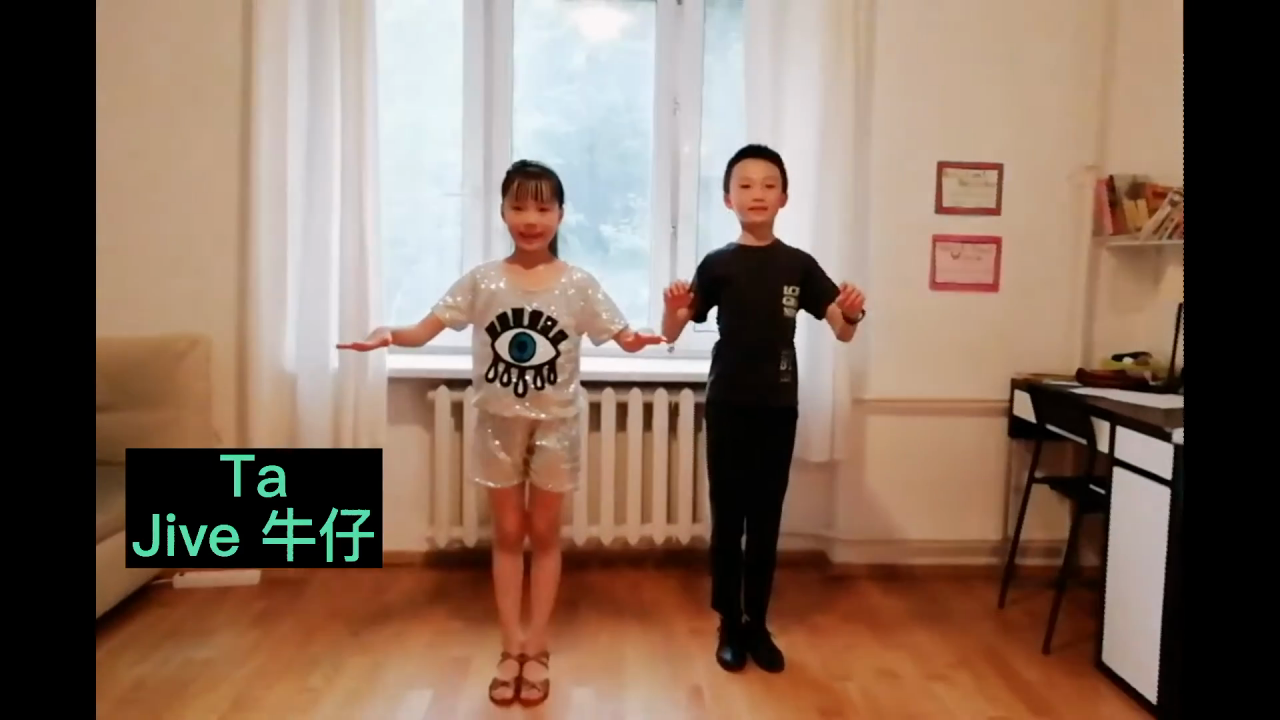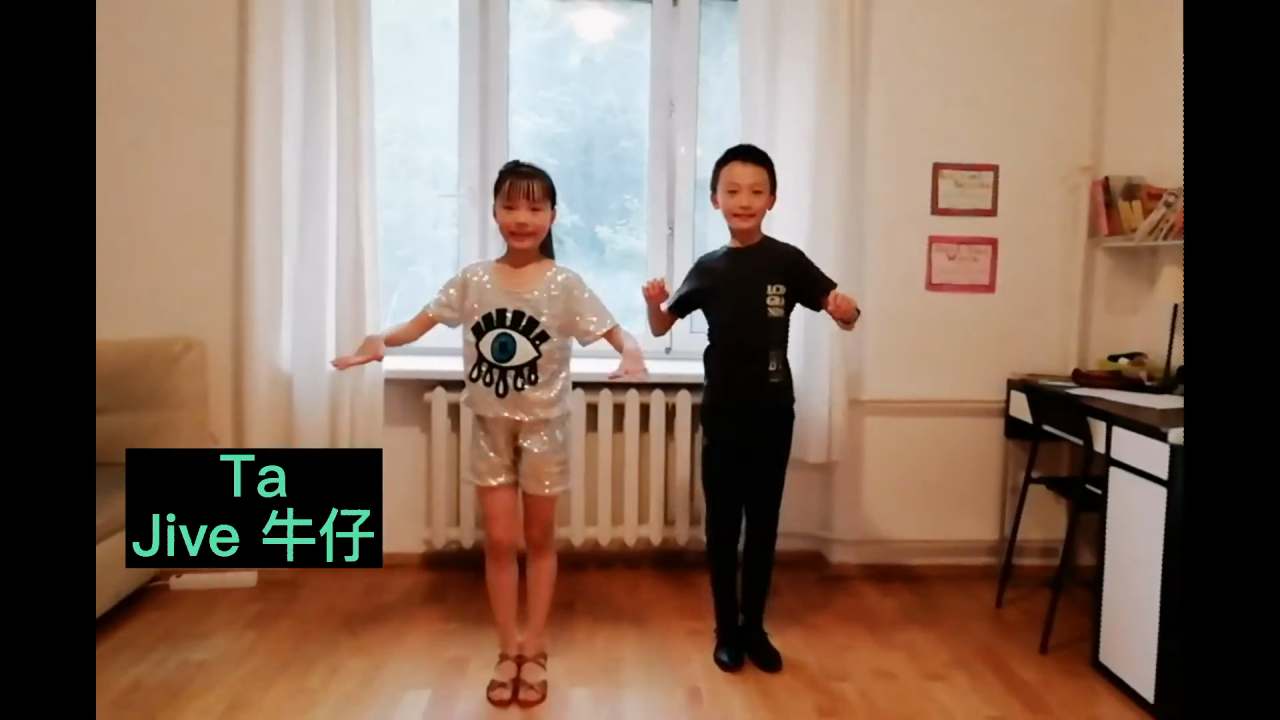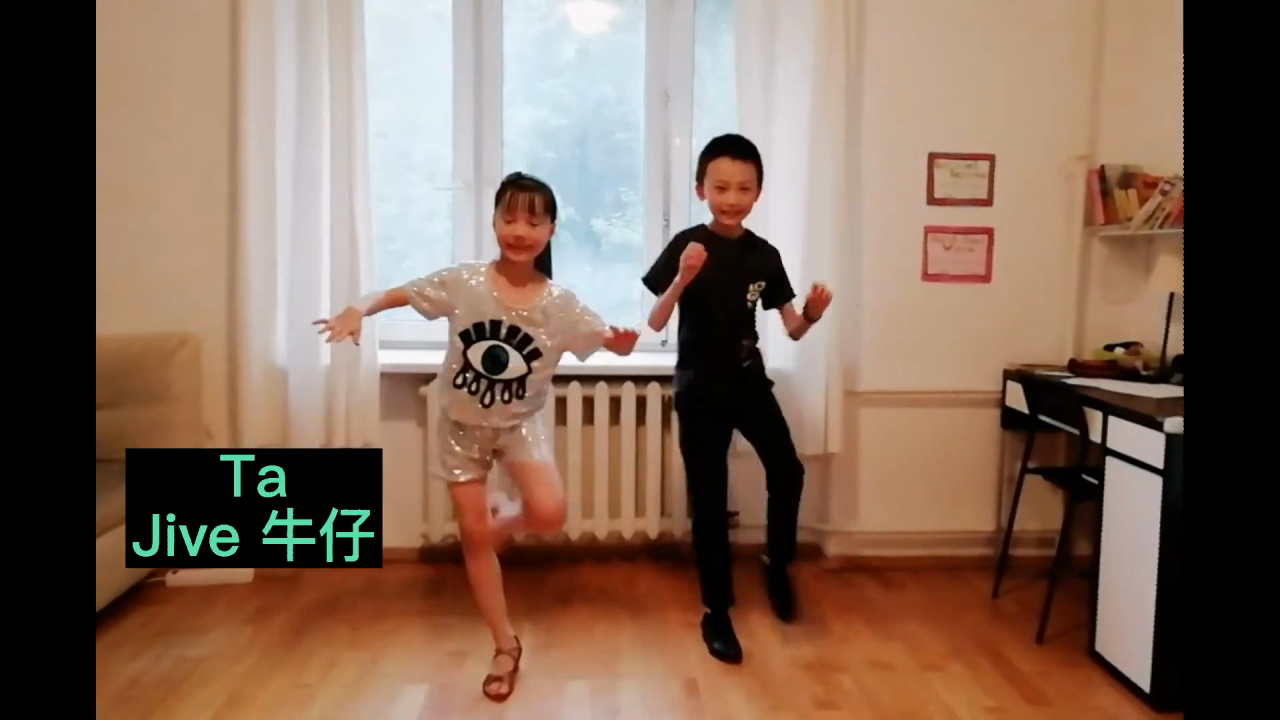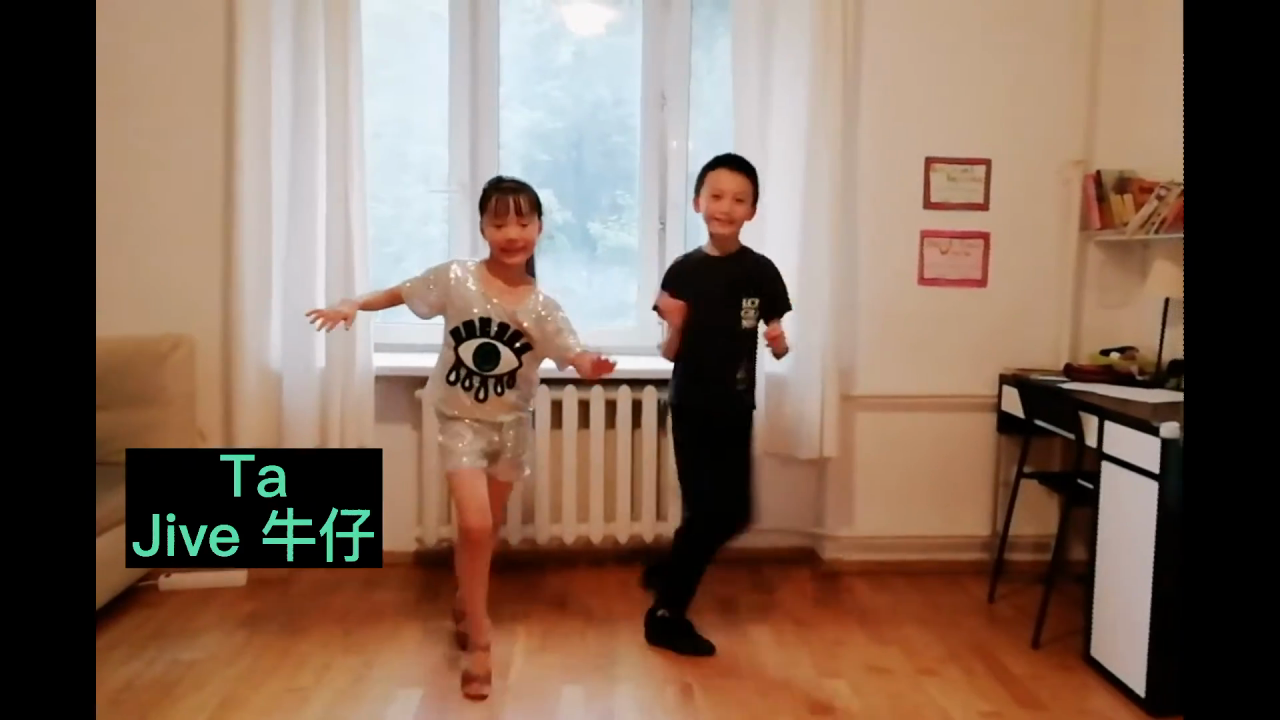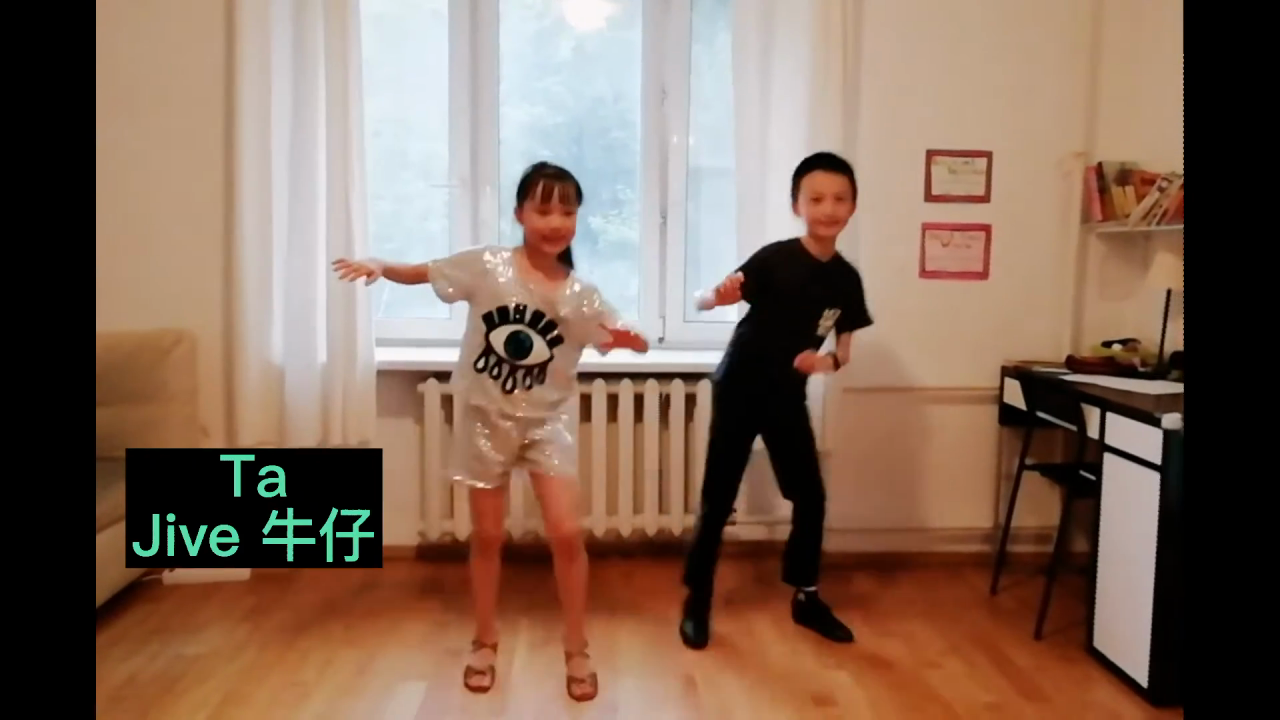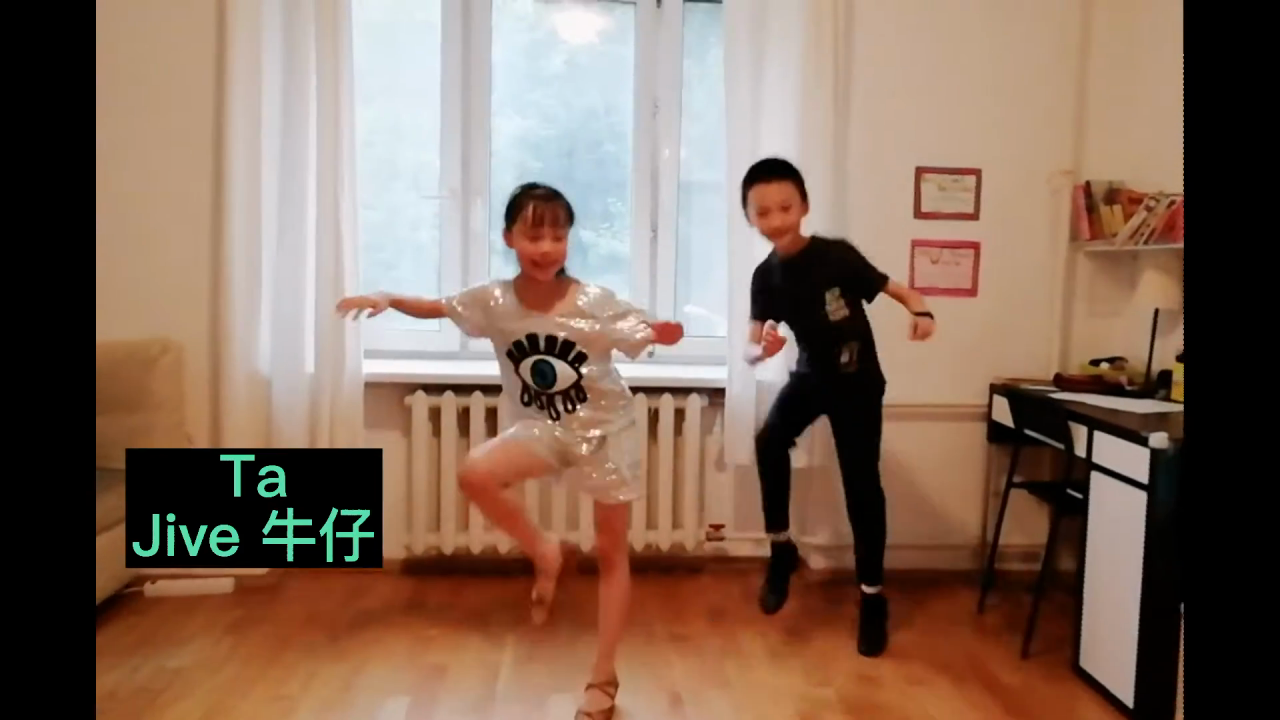
dt=0.5s
person 1, frame 1
left shoulder: (579, 284)
right shoulder: (481, 281)
left elbow: (623, 337)
right elbow: (424, 331)
left wrist: (640, 340)
right wrist: (388, 334)
left hip: (555, 423)
right hip: (499, 423)
left knee: (545, 534)
right knee: (508, 535)
left ankle: (537, 649)
right ankle: (511, 648)
person 1, frame 2
left shoulder: (565, 284)
right shoulder: (472, 280)
left elbow: (615, 334)
right elbow: (416, 325)
left wrist: (630, 353)
right wrist: (380, 340)
left hip: (544, 424)
right hip: (490, 425)
left knee: (539, 538)
right knee: (500, 540)
left ankle: (535, 650)
right ankle: (508, 650)
person 1, frame 3
left shoulder: (560, 304)
right shoulder: (462, 281)
left elbow: (616, 343)
right elbow: (397, 294)
left wrist: (625, 340)
right wrist: (358, 311)
left hip: (519, 423)
right hip: (462, 425)
left knee: (550, 514)
right knee: (476, 535)
left ankle: (510, 521)
right ankle: (506, 645)
person 1, frame 4
left shoulder: (544, 307)
right shoulder: (454, 278)
left elbow: (579, 361)
right elbow: (399, 294)
left wrist: (597, 366)
right wrist: (352, 305)
left hip: (512, 425)
right hip: (461, 421)
left knee: (488, 531)
right knee: (475, 528)
left ankle: (465, 607)
right ankle: (478, 640)
person 1, frame 5
left shoulder: (582, 294)
right shoulder: (487, 265)
left elbow: (638, 341)
right elbow: (420, 274)
left wrist: (627, 339)
right wrist: (377, 267)
left hip: (546, 418)
right hip: (485, 417)
left knee: (566, 535)
right knee: (487, 537)
left ankle: (576, 650)
right ankle: (484, 643)
person 1, frame 6
left shoulder: (596, 304)
right shoulder: (493, 300)
left elbow: (654, 334)
right elbow: (434, 307)
left wrist: (666, 335)
right wrist: (387, 299)
left hip: (604, 431)
right hip: (538, 431)
left knee: (611, 555)
right knee: (473, 474)
right ankle: (542, 552)
person 2, frame 1
left shoulder: (799, 265)
right shoulder: (718, 264)
left elbow: (843, 330)
right elbow: (672, 334)
left wrist: (852, 311)
right wrist: (673, 310)
left hip: (778, 407)
right hip: (728, 405)
left knee: (766, 519)
right knee: (728, 518)
left ankle: (757, 624)
right ankle: (730, 626)
person 2, frame 2
left shoulder: (787, 260)
right shoulder: (709, 268)
left elbow: (845, 313)
right elbow: (662, 327)
left wrist: (844, 309)
right wrist: (653, 303)
left hip: (773, 408)
right hip: (722, 408)
left knee: (764, 519)
right knee: (723, 519)
left ankle: (753, 625)
right ankle: (726, 627)
person 2, frame 3
left shoulder: (763, 254)
right shoulder: (686, 246)
left elbow: (795, 327)
right elbow: (655, 320)
left wrist: (814, 308)
right wrist: (683, 278)
left hip: (749, 383)
right hip: (699, 391)
left knee: (788, 472)
right knee: (710, 504)
left ankle: (778, 567)
right ankle: (716, 615)
person 2, frame 4
left shoulder: (761, 271)
right shoulder: (685, 270)
left elbow: (779, 349)
right elbow: (670, 352)
left wrist: (779, 340)
right wrist: (673, 328)
left hip: (736, 407)
right hip: (692, 406)
left knee: (734, 511)
right knee: (706, 510)
left ankle: (663, 579)
right ankle: (667, 615)
person 2, frame 5
left shoulder: (846, 280)
right shoulder: (774, 259)
left elbow: (844, 351)
right elbow: (706, 301)
left wrist: (828, 360)
right wrist: (721, 296)
left hip: (788, 396)
right hip: (739, 388)
left knee: (809, 495)
right knee: (719, 495)
left ankle: (806, 595)
right ankle: (696, 599)
person 2, frame 6
left shoulder: (837, 256)
right shoulder: (766, 275)
left elbow: (898, 291)
right elbow: (752, 345)
left wrist: (922, 315)
right wrist: (760, 350)
left hip: (858, 382)
right hip: (811, 375)
left knee: (863, 487)
right knee: (770, 440)
left ankle: (872, 595)
right ankle: (781, 549)
